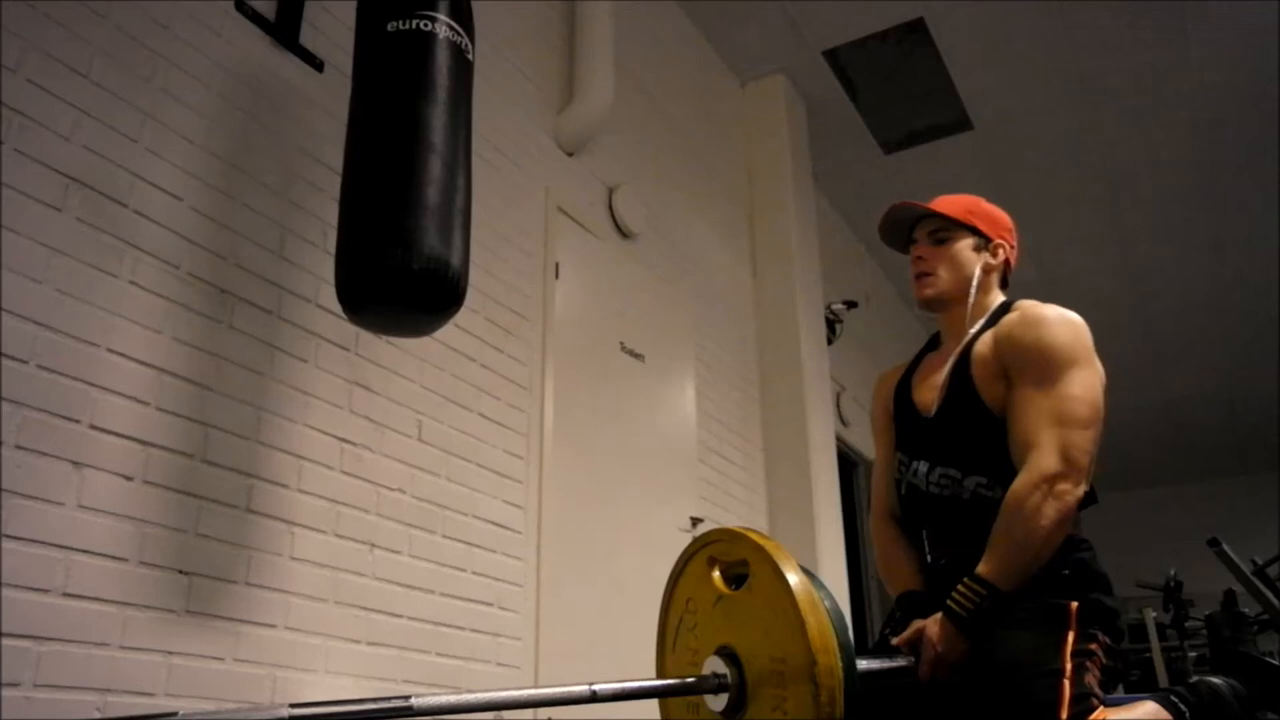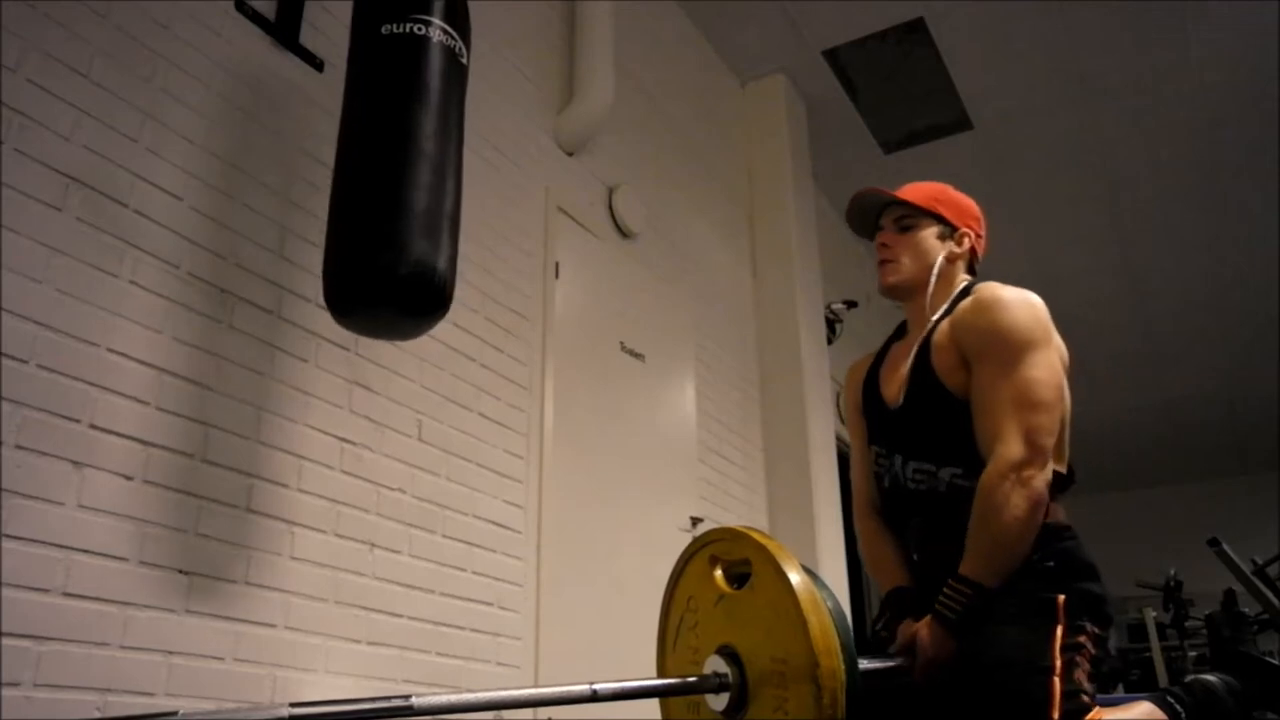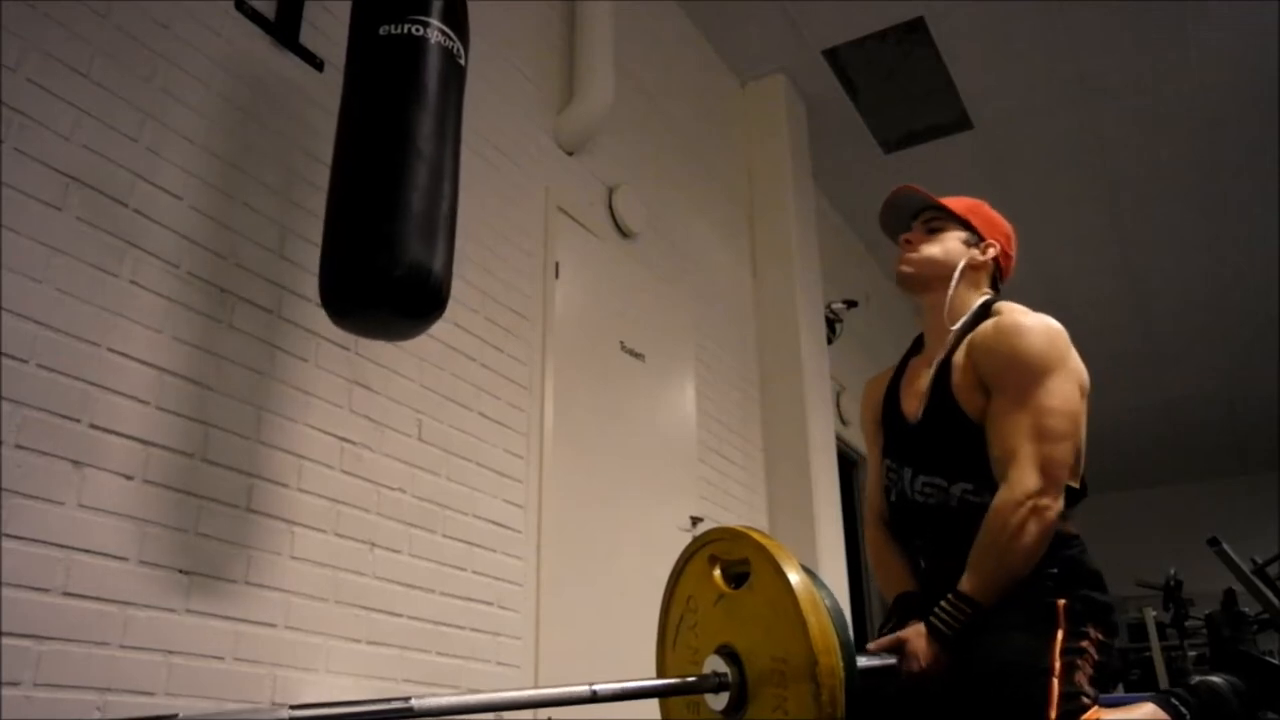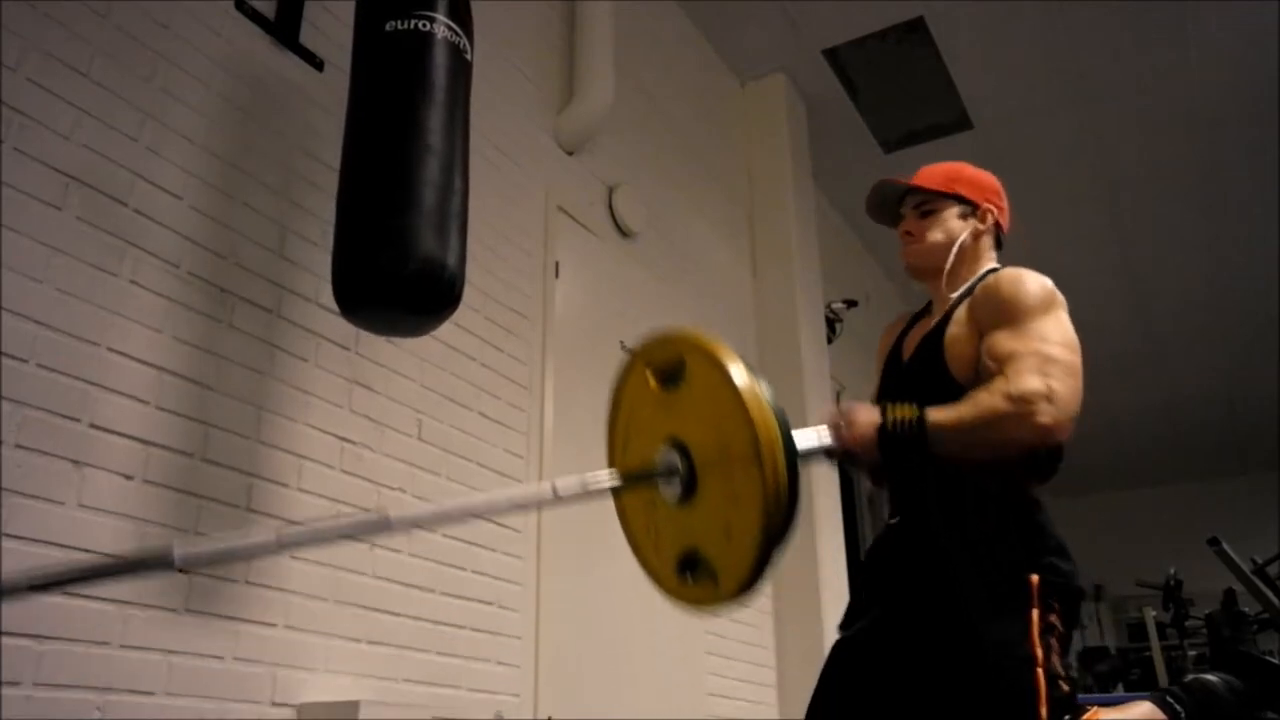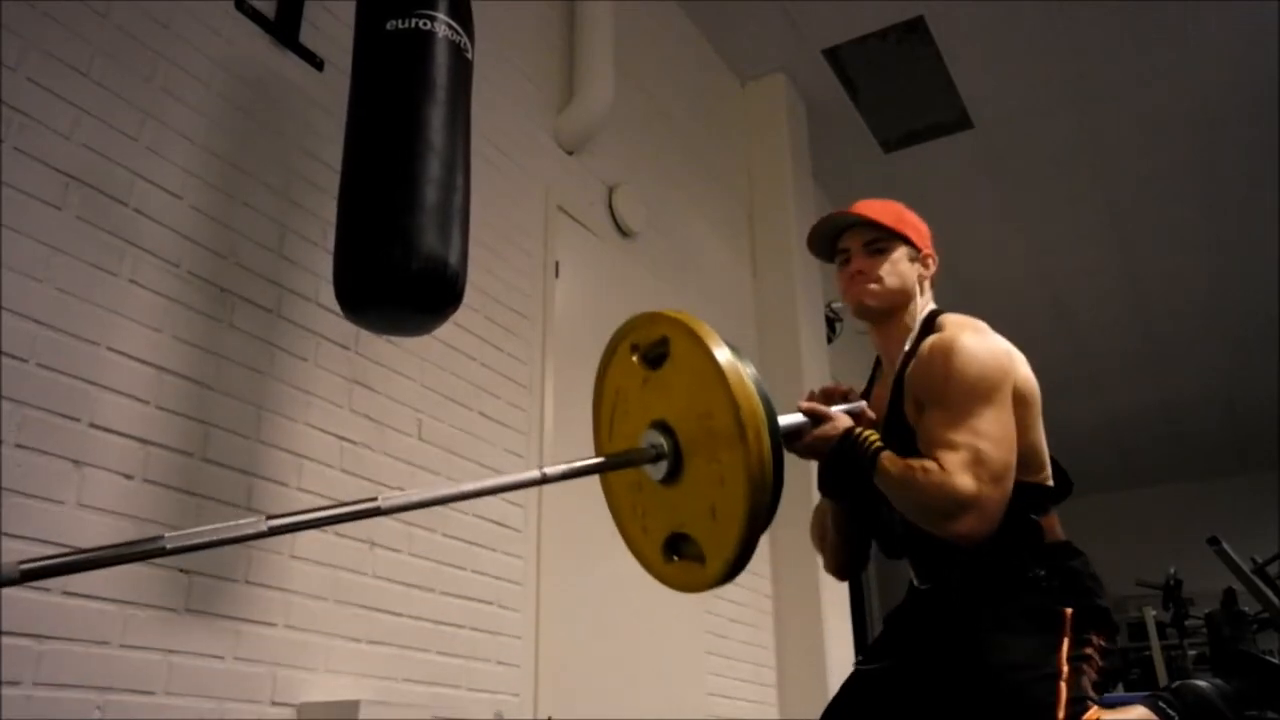
dt=0.5s
person 1, frame 1
left shoulder: (1040, 333)
right shoulder: (895, 387)
left elbow: (1055, 483)
right elbow: (887, 513)
left wrist: (965, 611)
right wrist: (913, 608)
left hip: (1040, 597)
right hip: (938, 601)
person 1, frame 2
left shoulder: (998, 314)
right shoulder: (866, 377)
left elbow: (1021, 472)
right elbow: (870, 508)
left wrist: (953, 612)
right wrist: (904, 607)
left hip: (1029, 585)
right hip: (931, 595)
person 1, frame 3
left shoulder: (1017, 339)
right shoulder: (884, 390)
left elbow: (1034, 498)
right elbow: (881, 520)
left wrist: (949, 623)
right wrist: (911, 612)
left hip: (1035, 597)
right hip: (941, 604)
person 1, frame 4
left shoulder: (1017, 294)
right shoulder: (902, 331)
left elbow: (1042, 408)
left wrist: (894, 427)
right wrist: (864, 434)
left hip: (1000, 563)
right hip: (906, 564)
person 1, frame 5
left shoulder: (959, 353)
right shoulder: (872, 395)
left elbow: (967, 508)
right elbow: (842, 559)
left wrist: (858, 449)
right wrist: (835, 463)
left hip: (1032, 602)
right hip: (939, 610)
